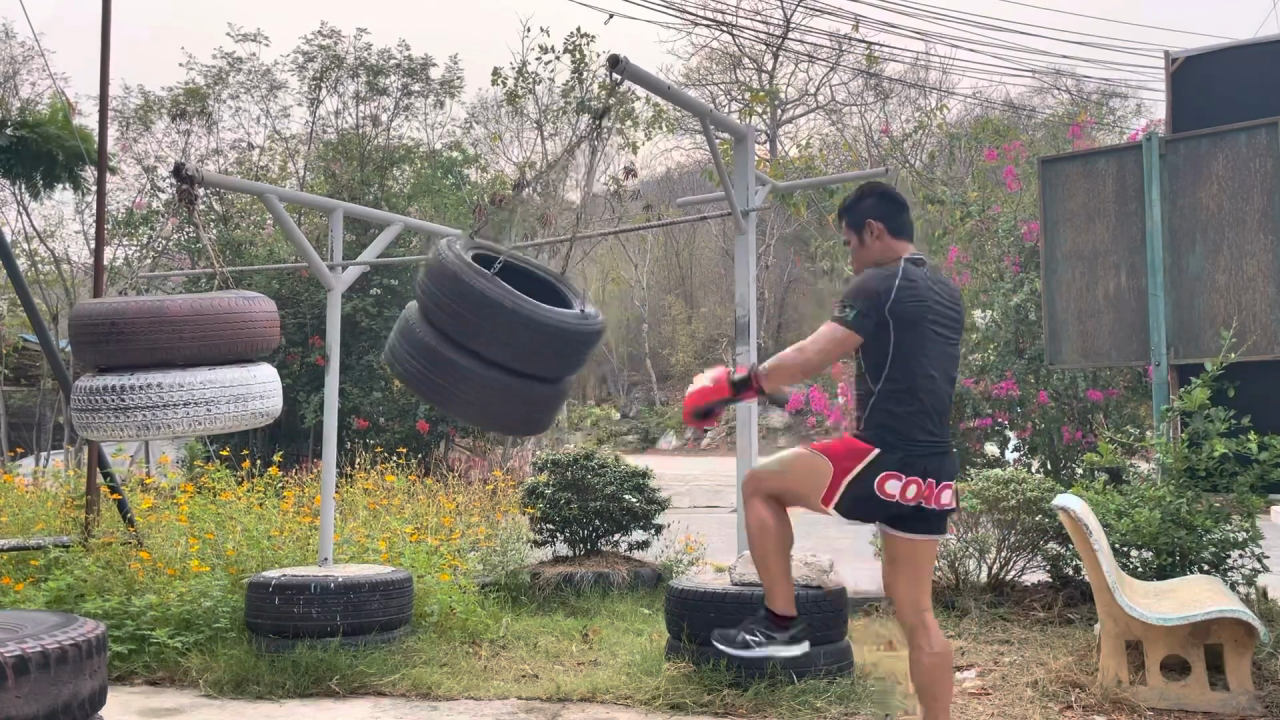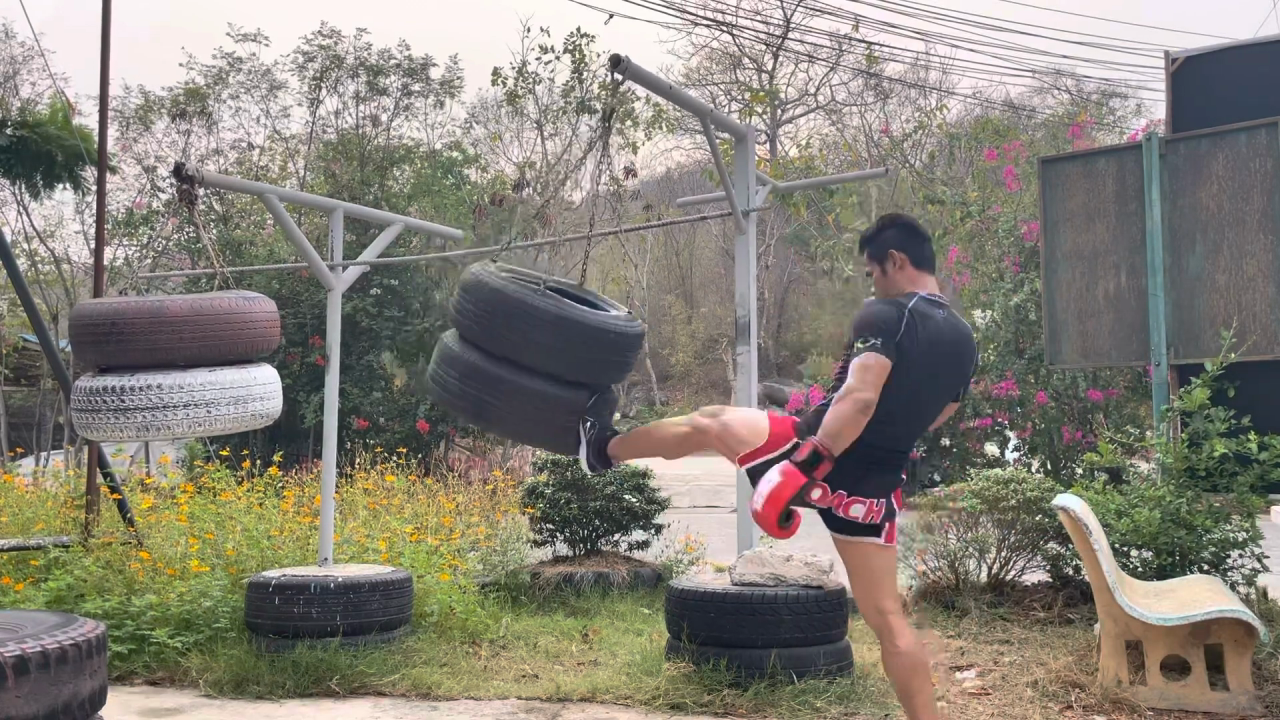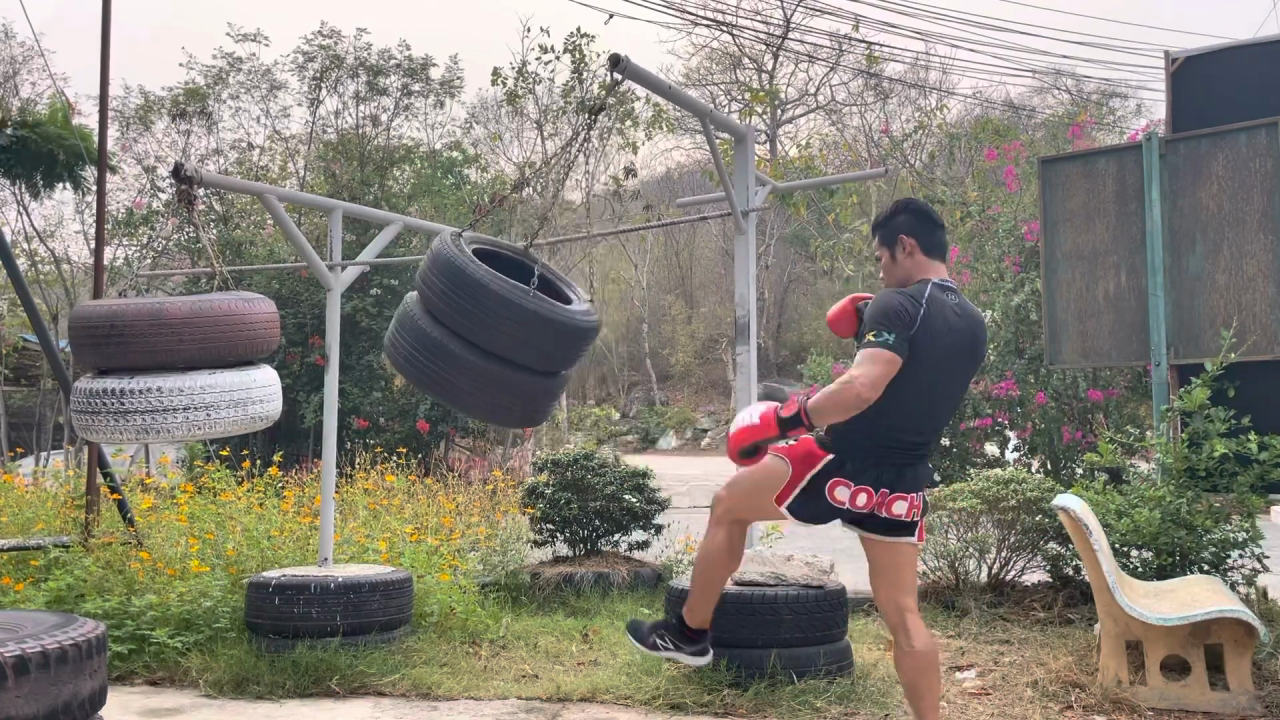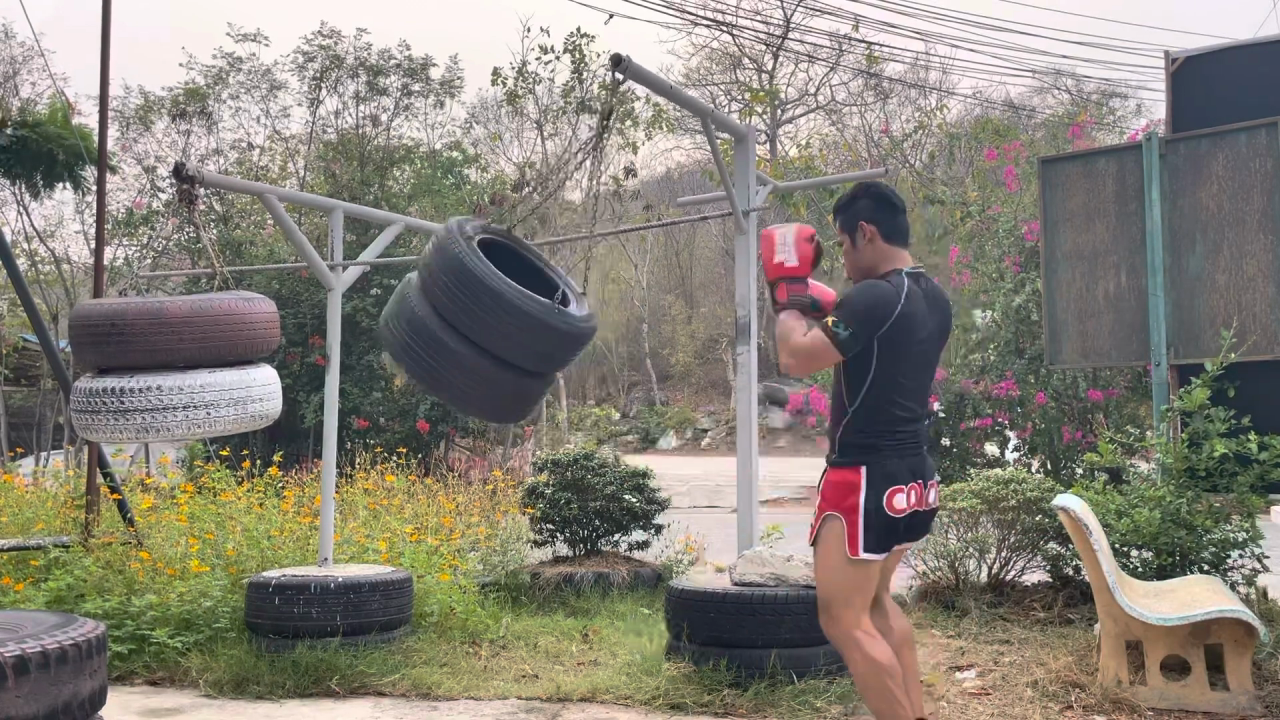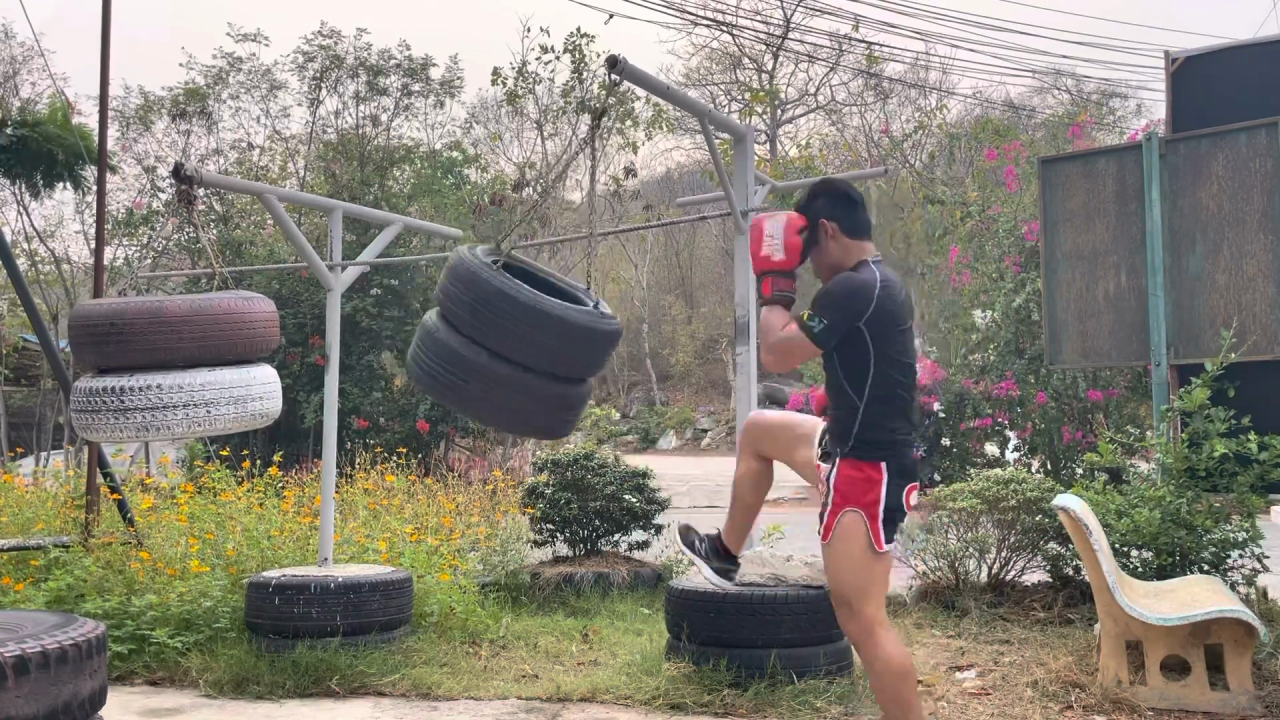
dt=0.2s
person 1, frame 1
left shoulder: (881, 287)
right shoulder: (948, 294)
left elbow: (811, 358)
left wrist: (738, 383)
left hip: (878, 461)
right hip: (934, 477)
left knee: (761, 486)
right knee: (915, 613)
left ankle: (782, 622)
person 1, frame 2
left shoulder: (887, 315)
right shoulder: (964, 341)
left elbow: (858, 397)
left wrist: (808, 468)
left hip: (819, 459)
right hip: (874, 491)
left knee: (708, 422)
right knee: (889, 618)
left ankle: (607, 448)
person 1, frame 3
left shoulder: (906, 308)
right shoulder: (974, 326)
left elbow: (862, 386)
left wrist: (786, 420)
left hip: (840, 466)
right hip: (903, 488)
left knee: (730, 505)
right knee: (903, 616)
left ankle: (689, 631)
person 1, frame 4
left shoulder: (875, 298)
right shoulder: (934, 299)
left elbow: (797, 359)
left wrist: (787, 288)
right wrist: (830, 306)
left hip: (863, 477)
right hip: (909, 475)
left knee: (845, 622)
right knee: (877, 604)
person 1, frame 5
left shoulder: (855, 291)
right shoulder: (883, 284)
left elbow: (775, 356)
left wrist: (773, 280)
left hip: (869, 474)
right hip: (851, 450)
left knee: (862, 621)
right knee: (757, 430)
right ankle: (726, 551)
